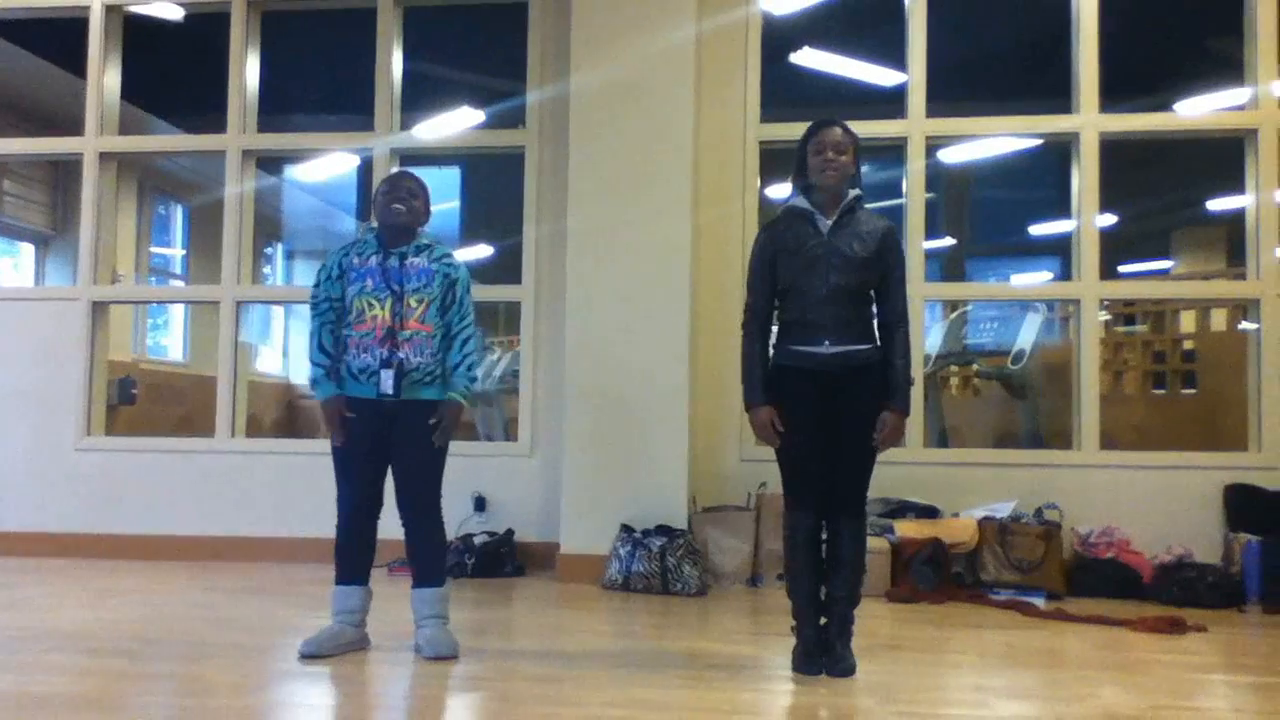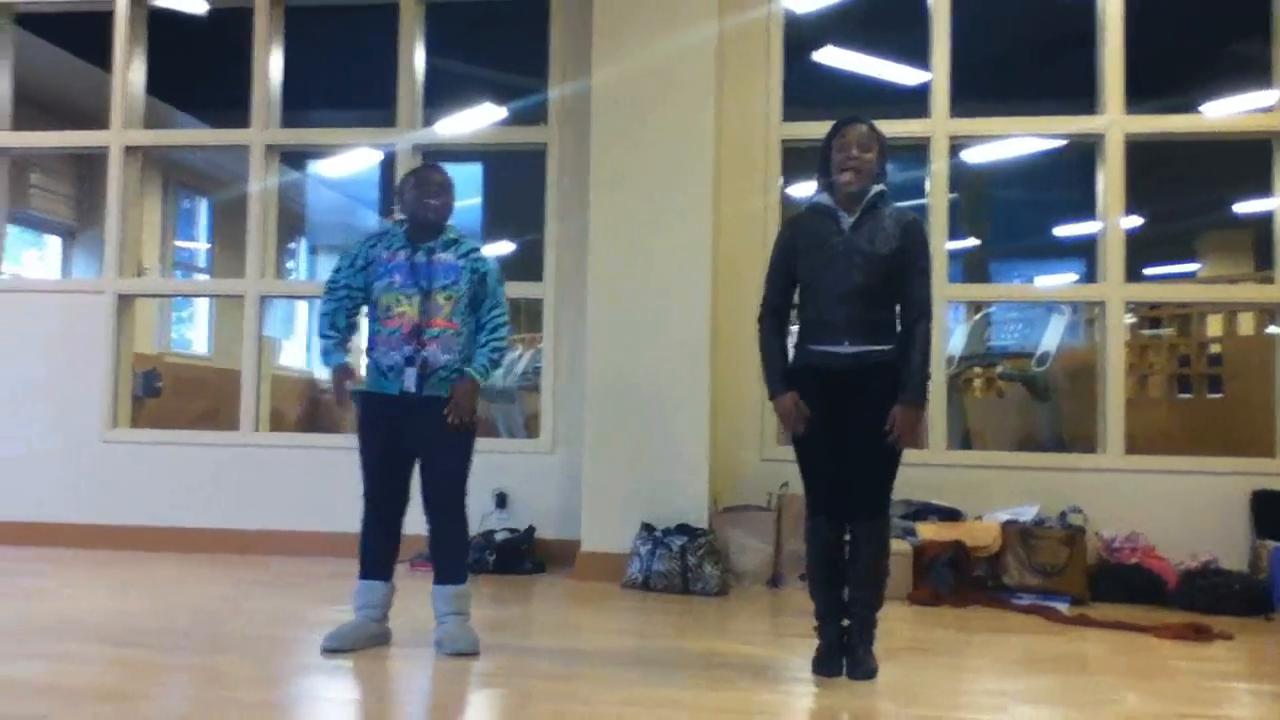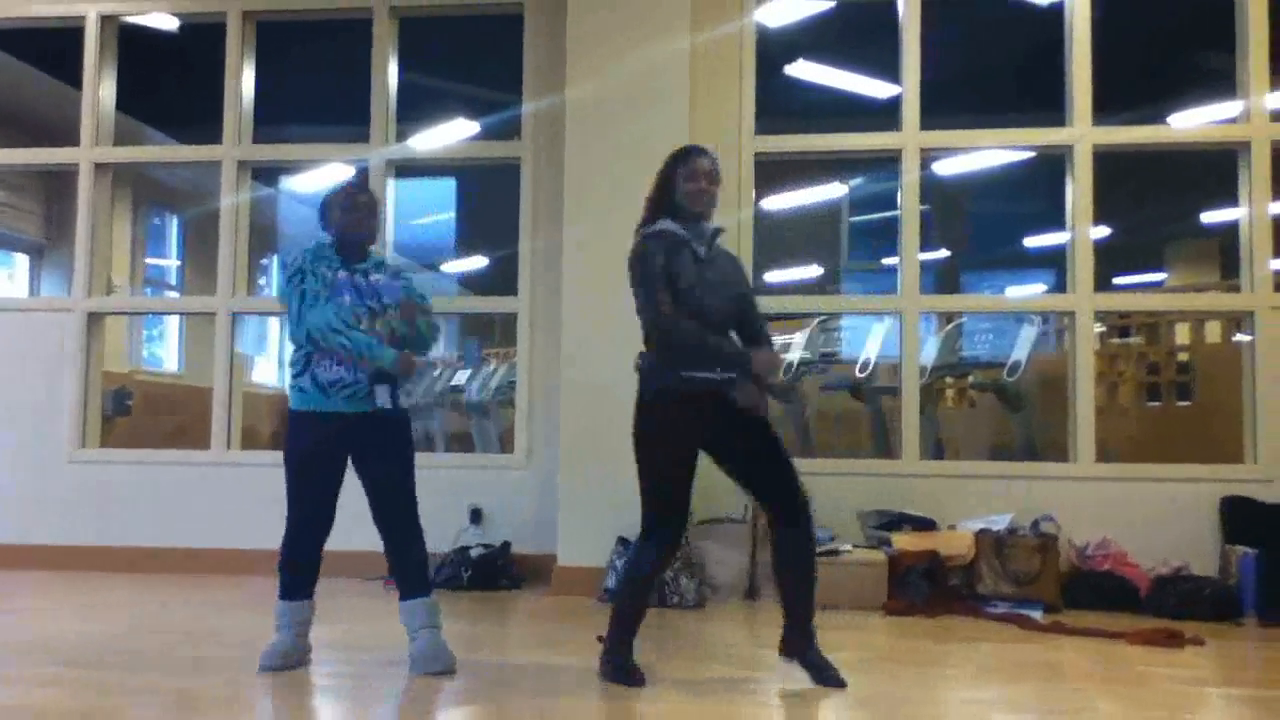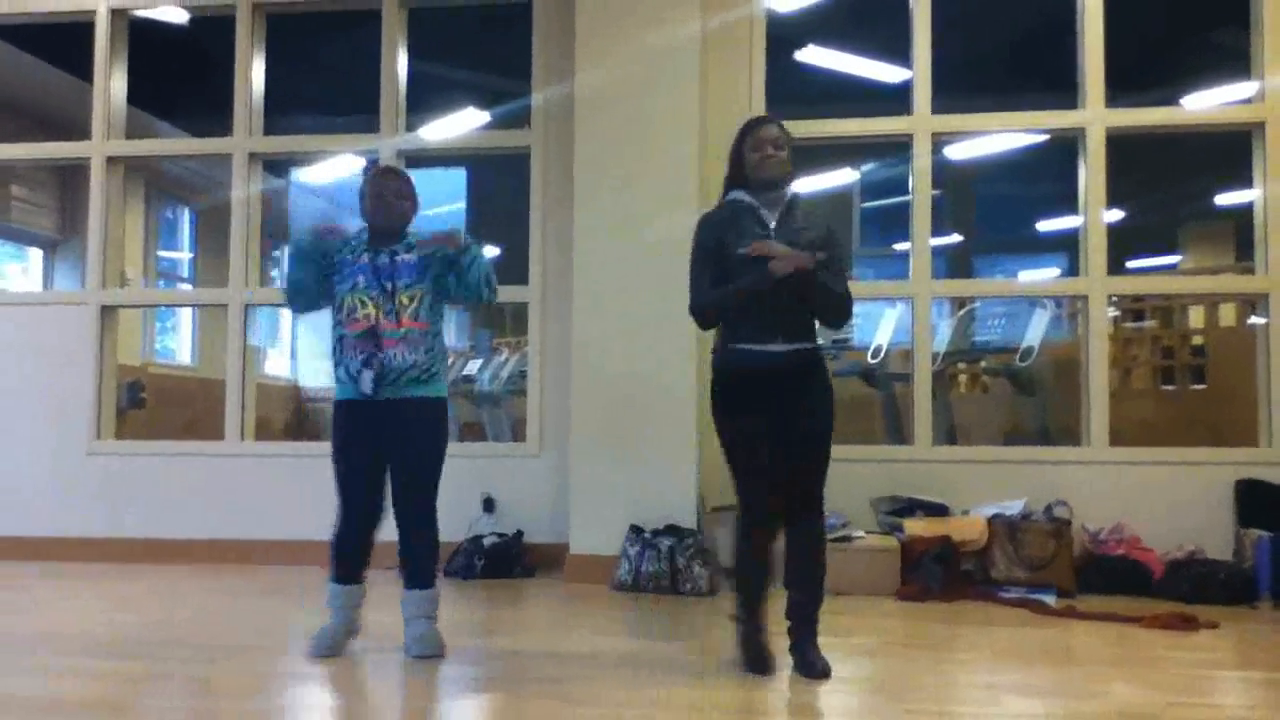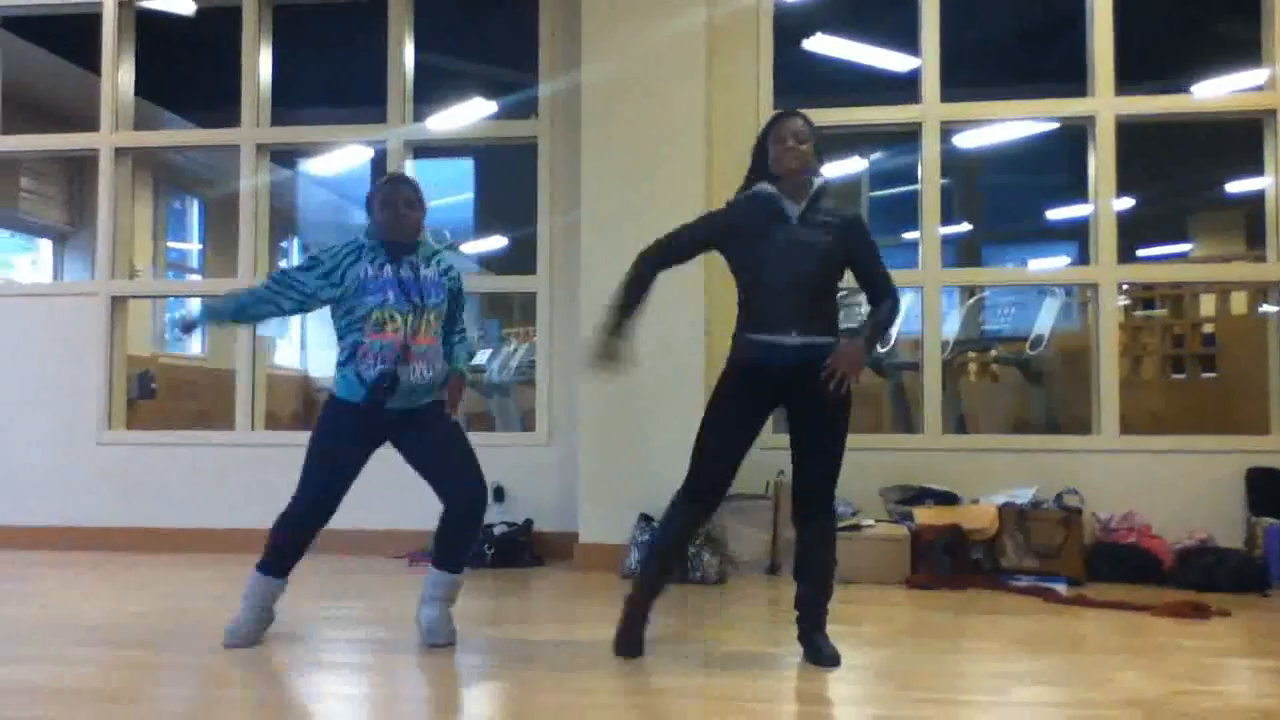
dt=1s
person 1, frame 1
left shoulder: (878, 232)
right shoulder: (777, 232)
left elbow: (895, 322)
right elbow: (756, 322)
left wrist: (897, 401)
right wrist: (756, 398)
left hip: (859, 381)
right hip: (796, 381)
left knee: (848, 509)
right knee: (803, 509)
left ankle: (840, 635)
right ankle: (807, 633)
person 1, frame 2
left shoulder: (904, 227)
right shoulder: (800, 228)
left elbow: (917, 317)
right elbow: (773, 314)
left wrist: (912, 396)
right wrist: (780, 386)
left hip: (878, 380)
right hip: (815, 380)
left knee: (869, 510)
right knee: (824, 509)
left ankle: (860, 637)
right ankle: (829, 635)
person 1, frame 3
left shoulder: (724, 259)
right shoulder: (652, 251)
left elbow: (754, 334)
right elbow: (662, 330)
left wrist: (752, 381)
right wrist: (739, 357)
left hip: (726, 401)
right hip: (669, 403)
left knee: (791, 509)
right knee: (663, 530)
left ankle: (800, 640)
right ankle: (617, 647)
person 1, frame 4
left shoulder: (815, 231)
right shoulder: (717, 225)
left elbow: (838, 314)
right elbow: (702, 310)
left wrist: (800, 266)
right wrist: (768, 274)
left hip: (802, 376)
right hip: (738, 376)
left knee: (805, 506)
right knee: (760, 506)
left ankle: (804, 638)
right ankle: (751, 627)
person 1, frame 5
left shoulder: (843, 223)
right shoulder: (737, 218)
left elbow: (885, 296)
right elbow: (655, 257)
left wrist: (862, 342)
right wrist: (616, 326)
left hip: (820, 372)
right hip: (752, 367)
left knee: (815, 502)
right knee: (701, 487)
left ankle: (812, 627)
right ankle: (639, 605)
person 2, frame 1
left shoulder: (445, 266)
right shoulder: (345, 260)
left elbow: (463, 333)
right elbow: (324, 325)
left wrist: (457, 395)
right wrist: (327, 391)
left hip: (422, 405)
right hip: (359, 404)
left knee: (422, 510)
right knee: (355, 509)
left ankle: (432, 622)
right ankle: (349, 621)
person 2, frame 2
left shoulder: (473, 260)
right shoulder: (372, 251)
left elbow: (494, 323)
right elbow: (337, 304)
left wrist: (474, 377)
right wrist: (336, 358)
left hip: (447, 399)
right hip: (384, 397)
left knee: (445, 505)
right knee: (381, 505)
left ankle: (452, 617)
right ankle: (370, 616)
person 2, frame 3
left shoulder: (391, 276)
right shoulder: (306, 270)
left elbow: (426, 340)
right elbow: (318, 325)
left wrist: (415, 322)
right wrist: (384, 356)
left hip: (381, 412)
right hip: (317, 413)
left knee: (400, 519)
right knee: (307, 522)
left ankle: (425, 635)
right ankle: (292, 635)
person 2, frame 4
left shoulder: (433, 257)
right shoulder: (338, 254)
left elbow: (482, 292)
right elbow: (301, 299)
left wrist: (463, 248)
right wrist: (307, 249)
left hip: (420, 401)
right hip: (356, 401)
left knee: (416, 510)
right knee: (358, 511)
left ankle: (421, 620)
right ankle: (342, 615)
person 2, frame 5
left shoulder: (444, 268)
right shoulder: (343, 261)
left elbow: (456, 328)
right elbow: (281, 291)
left wrist: (457, 370)
right wrist: (211, 312)
left hip: (423, 406)
right hip: (355, 405)
left knee: (470, 495)
right knee: (310, 506)
left ankle: (436, 605)
right ankle: (258, 603)
